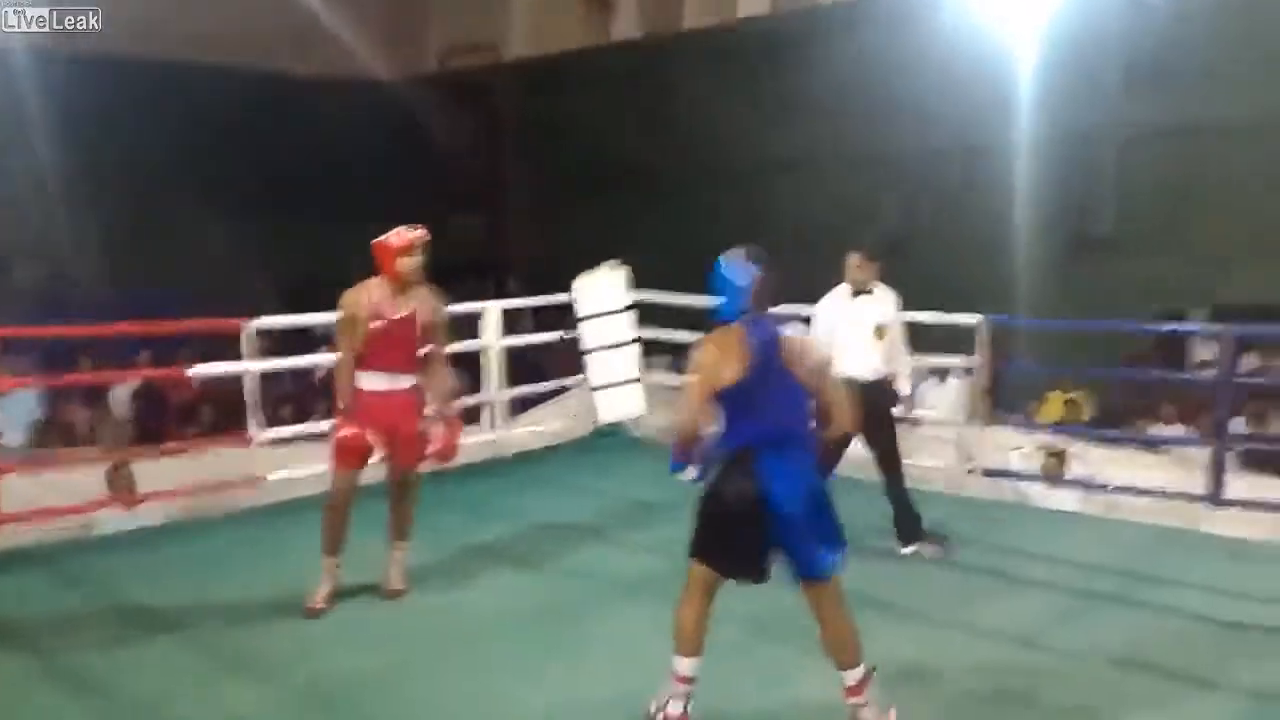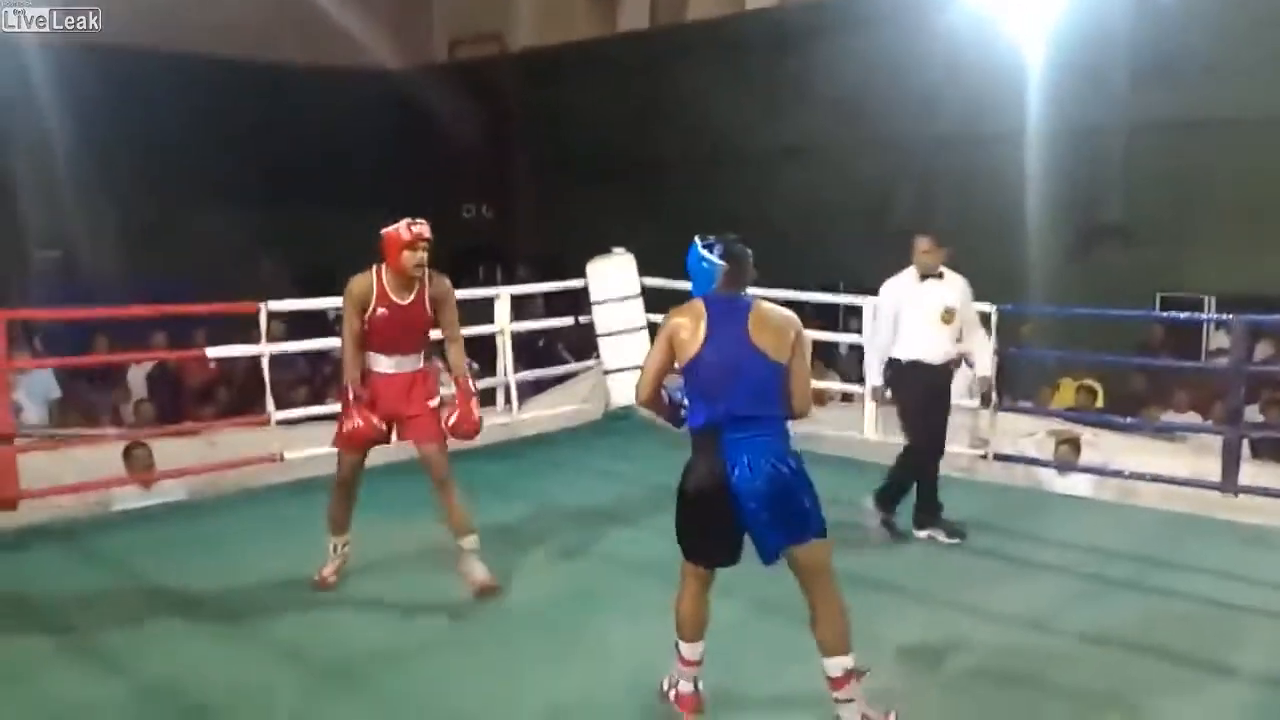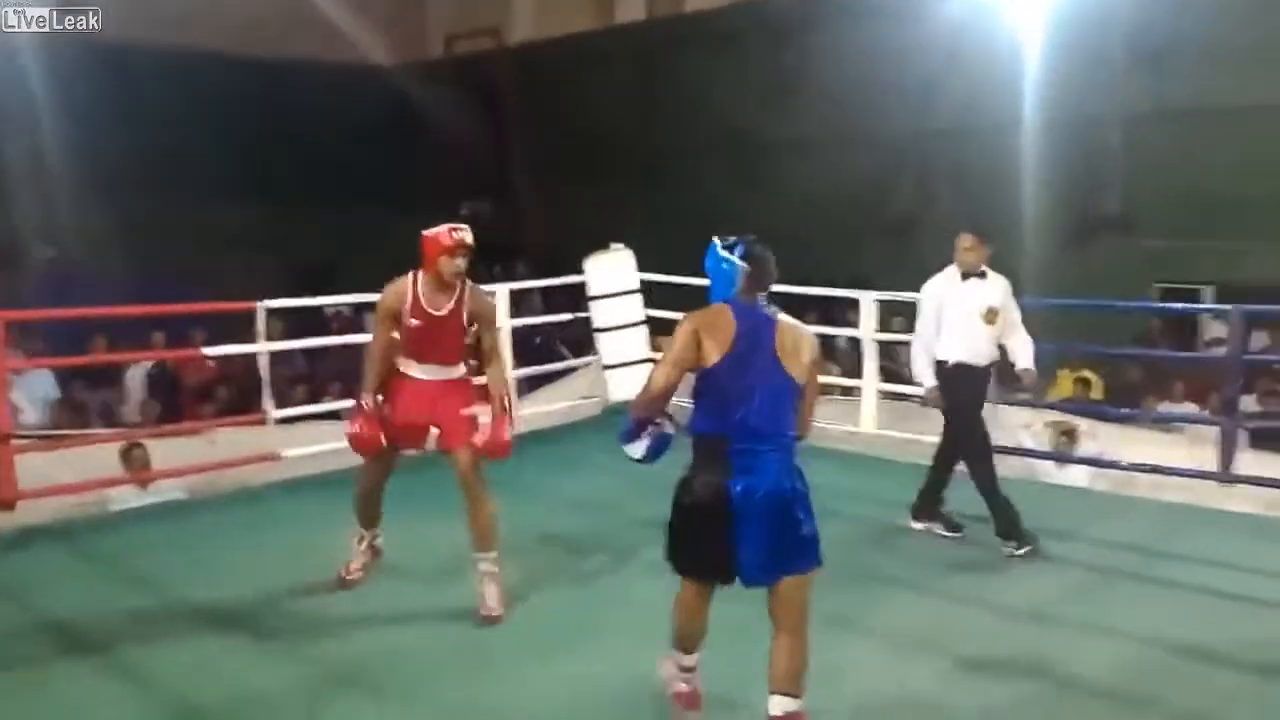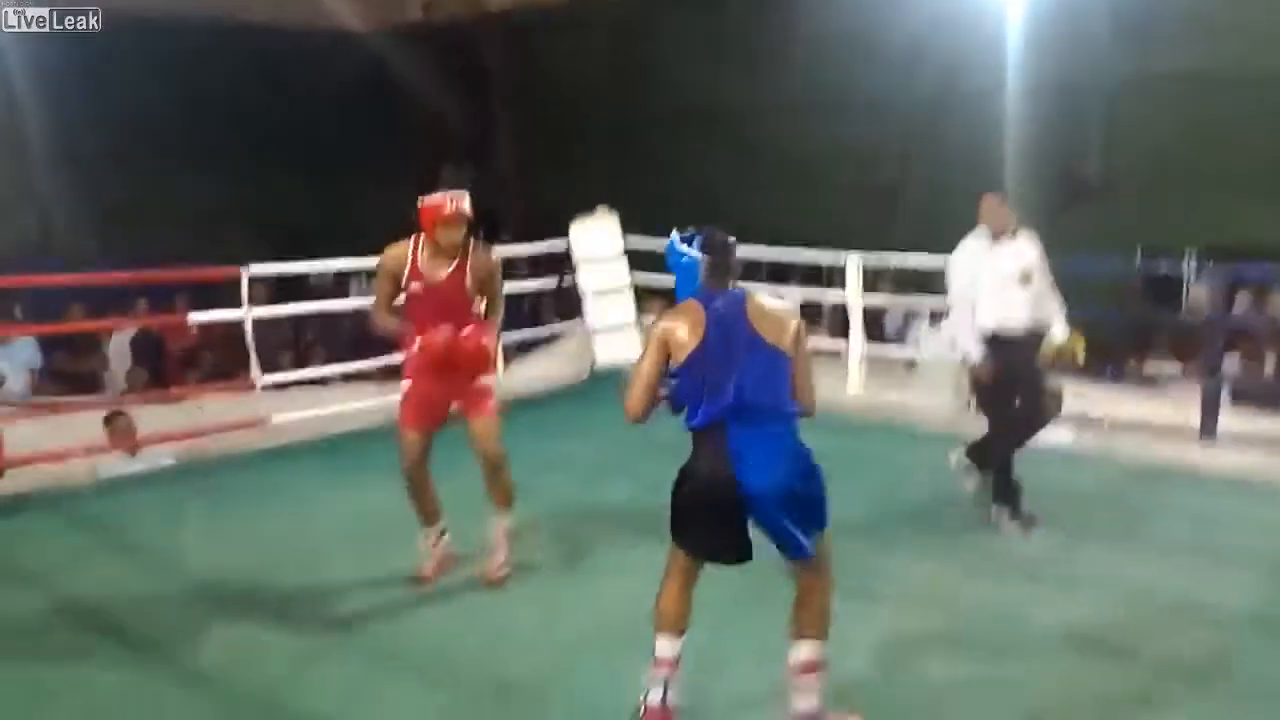
dt=0.3s
person 1, frame 1
left shoulder: (716, 345)
right shoulder: (802, 347)
left elbow: (688, 425)
right elbow: (841, 421)
left wrist: (684, 455)
left hip: (740, 481)
right hip: (797, 479)
left knee: (697, 591)
right knee: (828, 600)
person 1, frame 2
left shoulder: (680, 321)
right shoulder: (781, 321)
left elbow: (647, 394)
right elbow: (800, 405)
left wrist: (679, 412)
left hip: (711, 466)
right hip: (771, 461)
left knee: (695, 577)
right knee: (819, 583)
person 1, frame 3
left shoulder: (701, 323)
right shoulder: (801, 338)
left elbow: (658, 388)
right elbow: (801, 425)
left wrist: (641, 418)
left hip: (712, 477)
right hip: (776, 479)
left knee: (696, 587)
right knee: (790, 620)
person 1, frame 4
left shoulder: (672, 322)
right shoulder: (780, 314)
left elbow: (635, 408)
right elbow: (804, 401)
left wrist: (674, 387)
left hip: (714, 465)
right hip: (781, 456)
left knee: (680, 571)
right knee: (814, 576)
person 2, frame 1
left shoulder: (431, 304)
right shoulder: (357, 300)
left elbow: (437, 365)
right elbow: (346, 360)
left wrist: (445, 415)
right wrist: (345, 413)
left hip: (405, 404)
right hip: (362, 402)
left knee: (402, 490)
right knee: (340, 495)
left ankle: (397, 564)
right ankle: (328, 578)
person 2, frame 2
left shoulder: (438, 287)
right shoulder: (362, 287)
left elbow: (454, 341)
right elbow: (350, 345)
left wrist: (466, 389)
right wrist: (352, 397)
left hip: (416, 382)
right hip: (371, 382)
left knee: (440, 472)
right knee: (346, 474)
left ankle: (471, 560)
right ankle: (336, 553)
person 2, frame 3
left shoulder: (477, 301)
right shoulder: (397, 294)
left elbow: (493, 357)
right elbow: (378, 349)
left wrist: (500, 411)
right wrist: (366, 403)
left hip: (453, 390)
right hip: (405, 387)
left knee: (473, 482)
right knee: (371, 479)
left ankle: (488, 578)
right ankle: (367, 544)
person 2, frame 4
left shoulder: (481, 261)
right shoulder: (396, 257)
left elbow: (495, 303)
right elbow: (381, 313)
left wrist: (490, 336)
right wrist: (414, 340)
left hip: (468, 361)
right hip: (423, 362)
left knee: (492, 454)
right knee: (412, 465)
left ankle: (500, 533)
right ankle: (438, 542)
person 3, frame 1
left shoulder: (888, 300)
right shoulder: (830, 305)
left elbow: (896, 347)
left wrist: (903, 387)
left hip: (876, 390)
right hip: (844, 389)
left knee: (891, 461)
right knee: (826, 459)
left ankle: (910, 533)
person 3, frame 2
left shoulder: (959, 287)
right shoulder: (896, 288)
left elbow: (973, 331)
right elbow: (880, 335)
left wrist: (983, 369)
right wrist: (875, 379)
left hip: (941, 373)
right hip: (908, 371)
left knee: (933, 445)
right knee: (921, 442)
left ankle: (926, 517)
right ankle: (884, 502)
person 3, frame 3
left shoulder: (999, 286)
right shoulder: (938, 287)
left elbow: (1013, 330)
right elbow: (923, 337)
left wrist: (1024, 364)
right wrist: (929, 382)
left hip: (980, 374)
right hip: (952, 374)
left knee: (955, 445)
right knee: (978, 448)
left ankle: (925, 510)
right ankle: (1009, 529)
person 3, frame 4
left shoulder: (1030, 245)
right shoulder: (968, 253)
left elbow: (1045, 293)
right elbow: (959, 309)
left wrist: (1059, 332)
right wrist: (974, 357)
left hip: (1024, 342)
right hip: (989, 345)
left knee: (1037, 413)
right knee: (1004, 422)
left ankle: (975, 457)
right ankle: (1005, 498)
